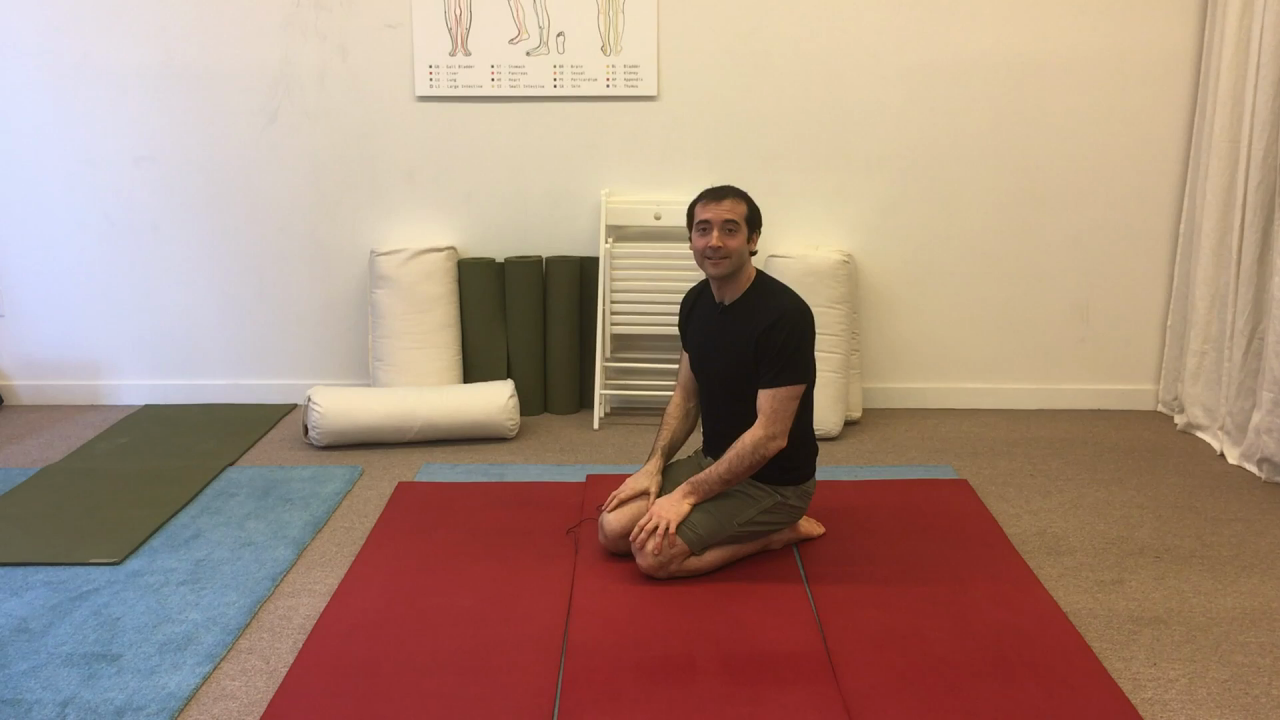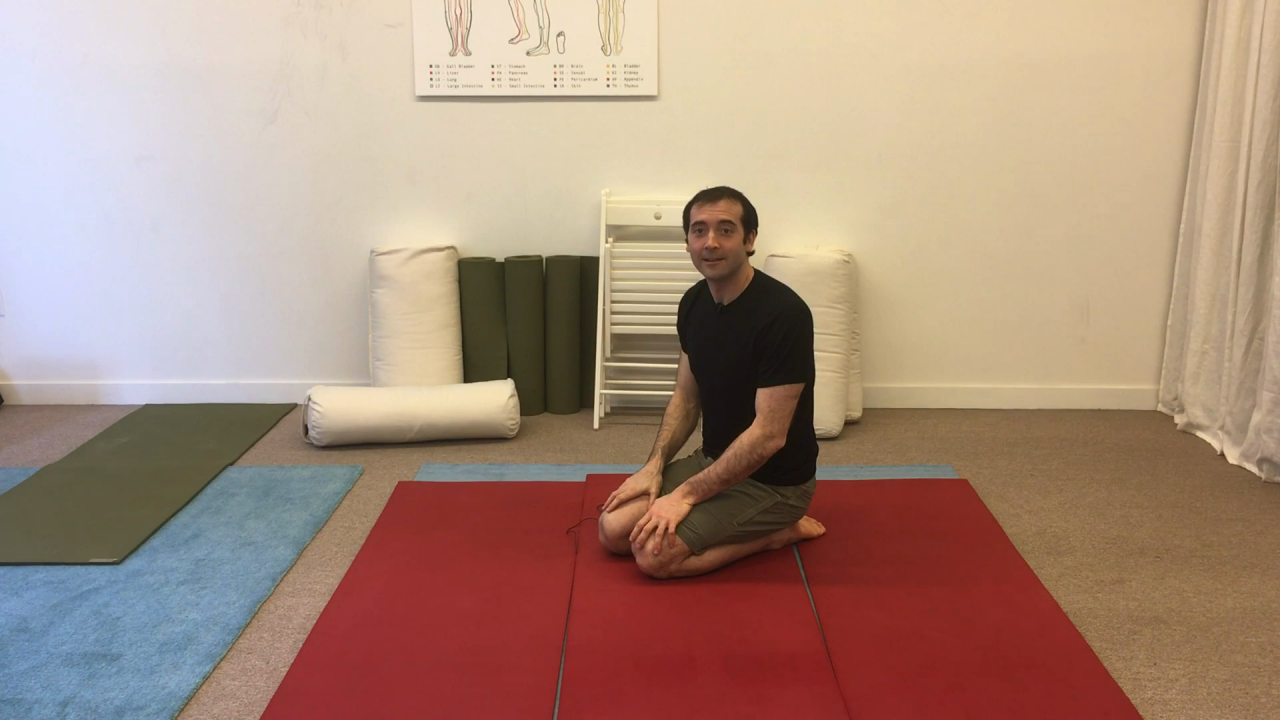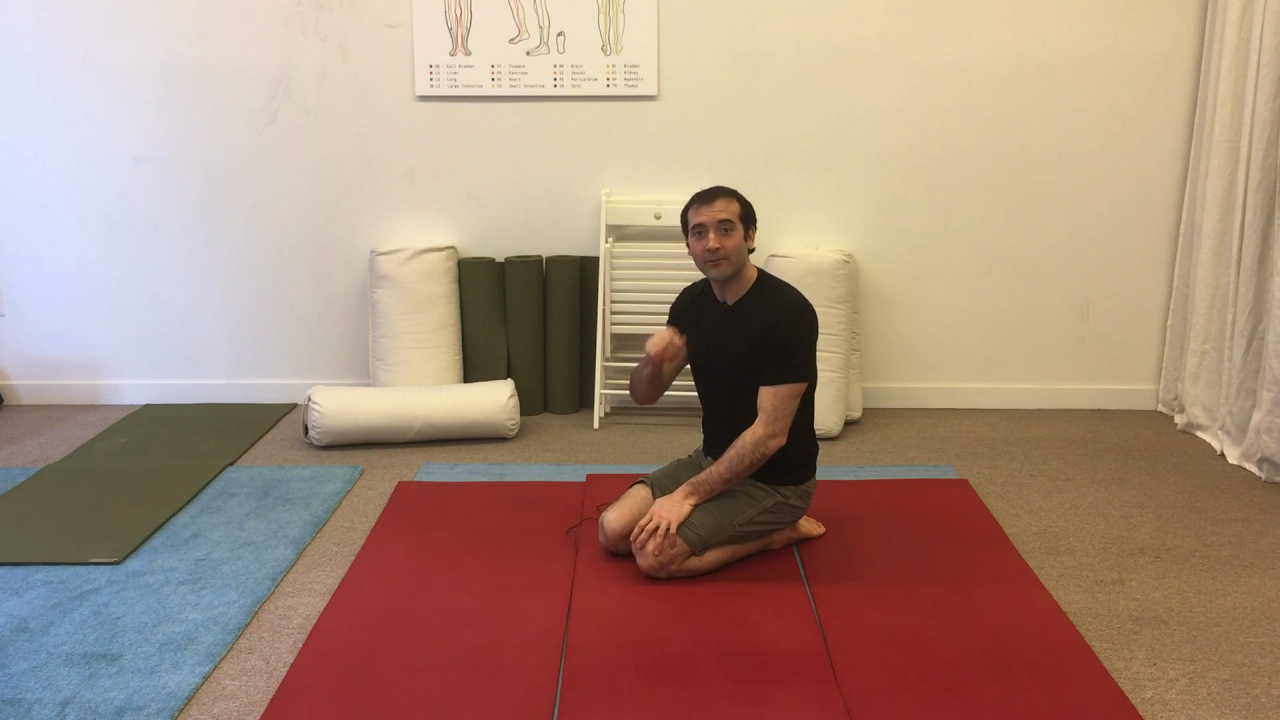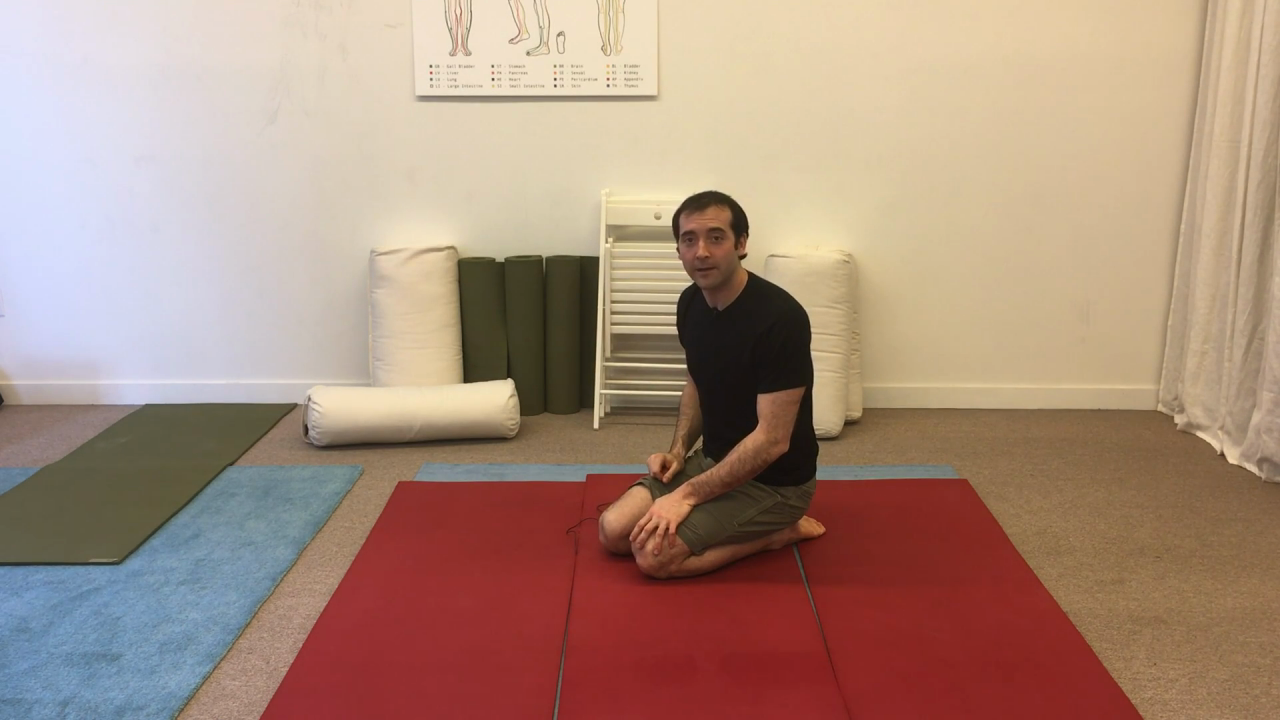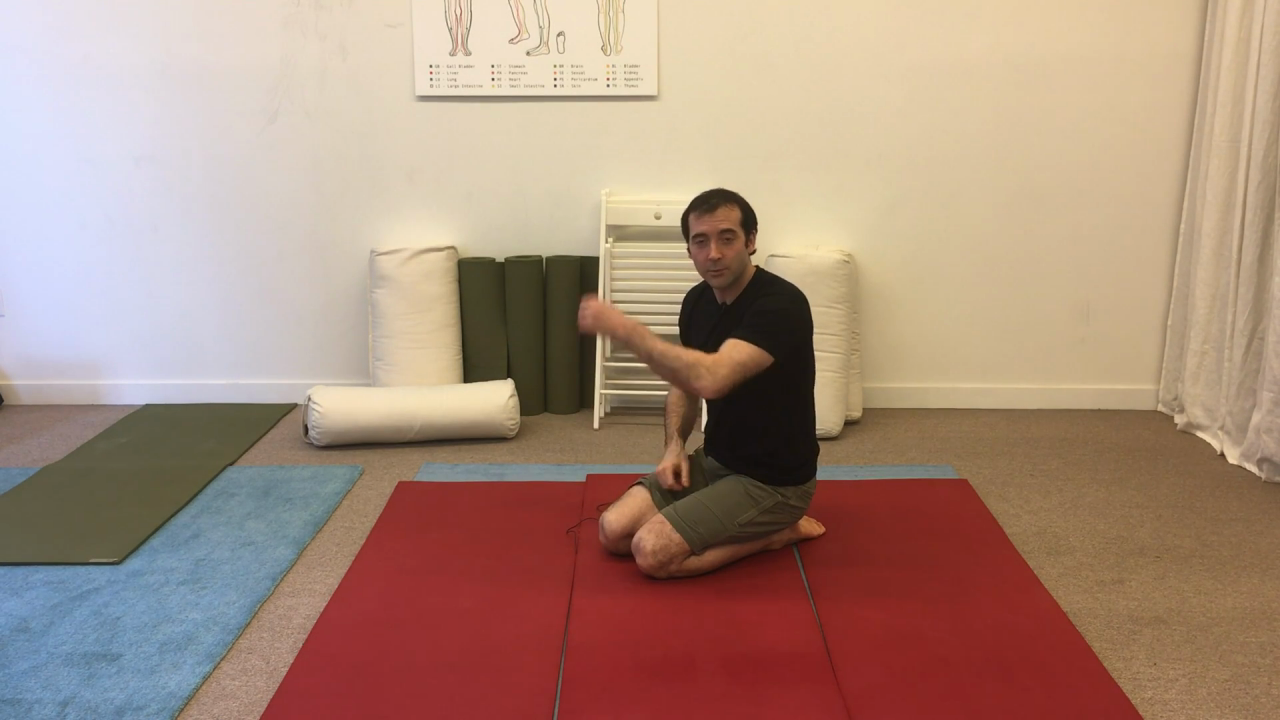
dt=1s
person 1, frame 1
left shoulder: (784, 315)
right shoulder: (696, 302)
left elbow: (770, 435)
right elbow: (686, 396)
left wrist: (688, 495)
right wrist: (654, 466)
left hip: (772, 481)
right hip: (714, 459)
left knee: (654, 553)
right knee: (614, 531)
left ankle: (780, 530)
right ankle: (758, 528)
person 1, frame 2
left shoulder: (782, 315)
right shoulder: (694, 303)
left elbow: (768, 435)
right elbow: (686, 397)
left wrist: (686, 496)
right wrist: (655, 466)
left hip: (772, 481)
right hip: (714, 459)
left knee: (653, 554)
right knee: (614, 529)
left ankle: (779, 530)
right ankle: (750, 527)
person 1, frame 3
left shoulder: (788, 313)
right shoulder: (693, 301)
left elbow: (770, 434)
right elbow: (643, 395)
left wrist: (688, 496)
right wrist: (654, 359)
left hip: (772, 481)
right hip: (714, 458)
left knee: (653, 555)
right knee: (614, 531)
left ankle: (779, 530)
right ankle: (757, 528)
person 1, frame 4
left shoulder: (778, 318)
right shoulder: (691, 303)
left elbow: (772, 439)
left wrist: (688, 495)
right wrist: (678, 449)
left hip: (772, 481)
right hip: (715, 459)
left knee: (654, 553)
right knee: (614, 531)
left ankle: (778, 530)
right ankle: (757, 528)
person 1, frame 5
left shoulder: (780, 305)
right shoulder: (697, 301)
left elbow: (708, 380)
right elbow: (685, 386)
left wrist: (622, 327)
right wrist: (675, 447)
left hip: (772, 481)
right hip: (716, 460)
left knee: (652, 552)
right knee: (614, 532)
left ankle: (777, 530)
right ankle: (759, 527)
